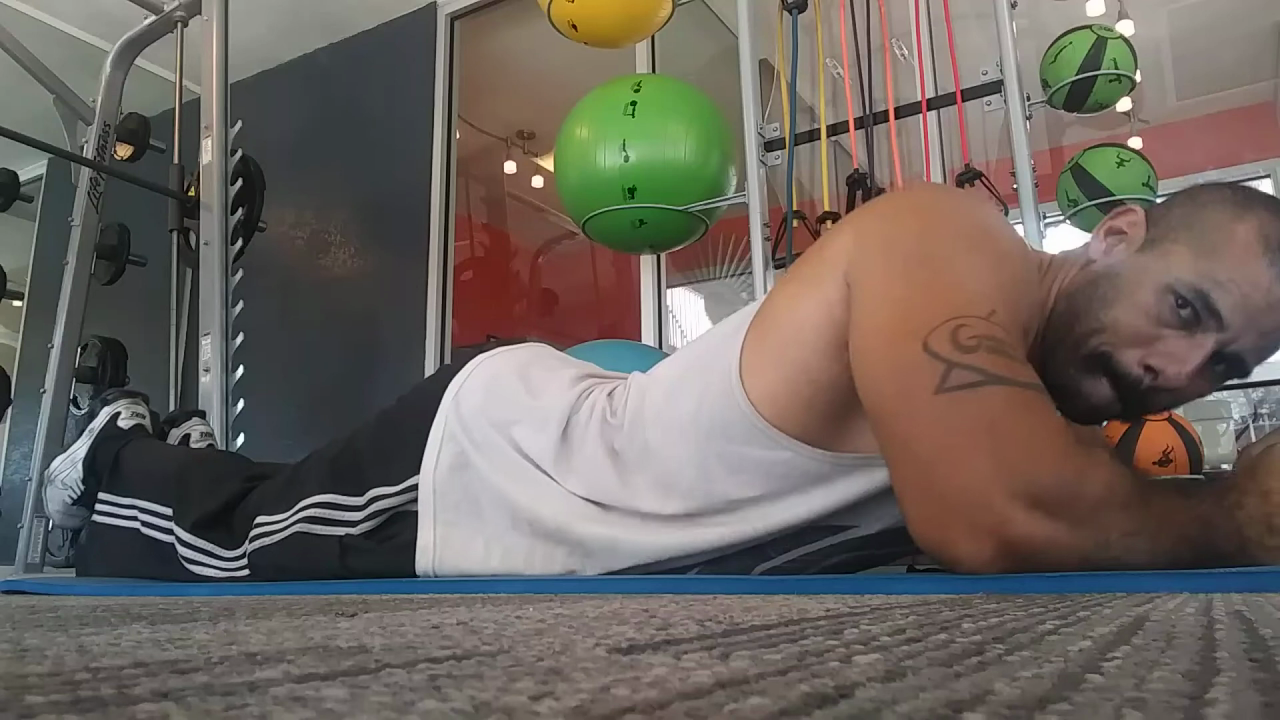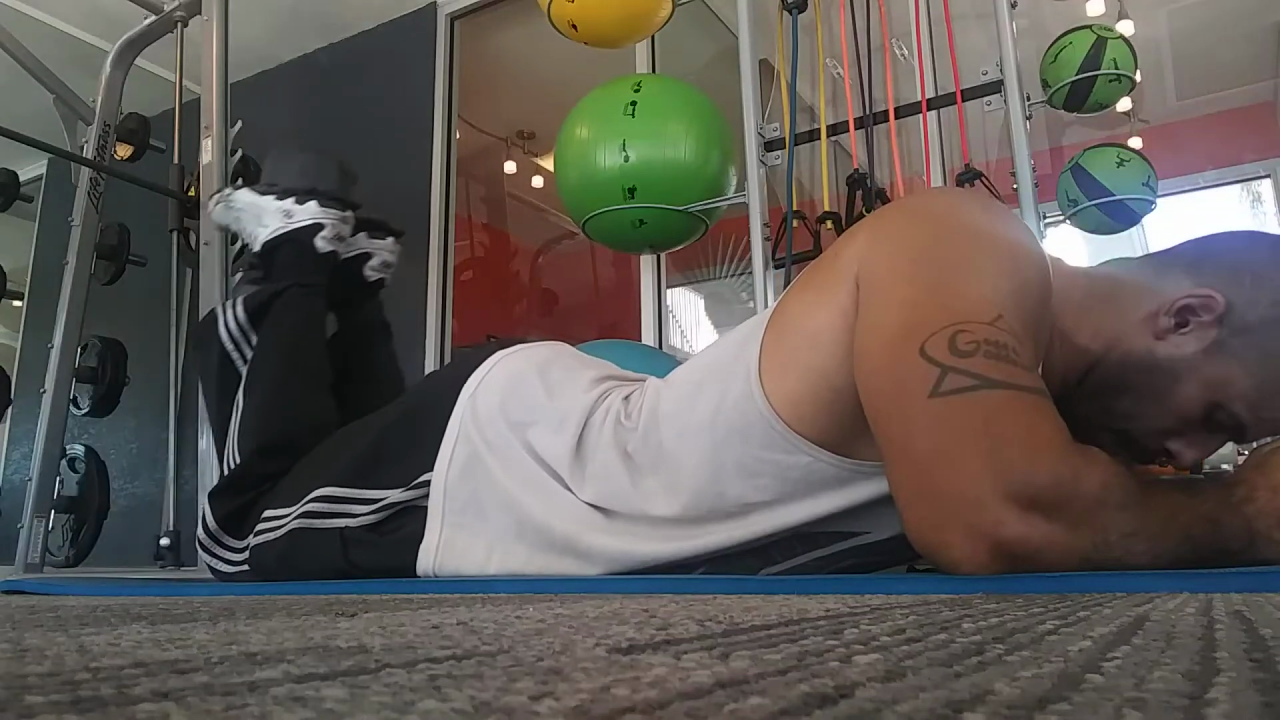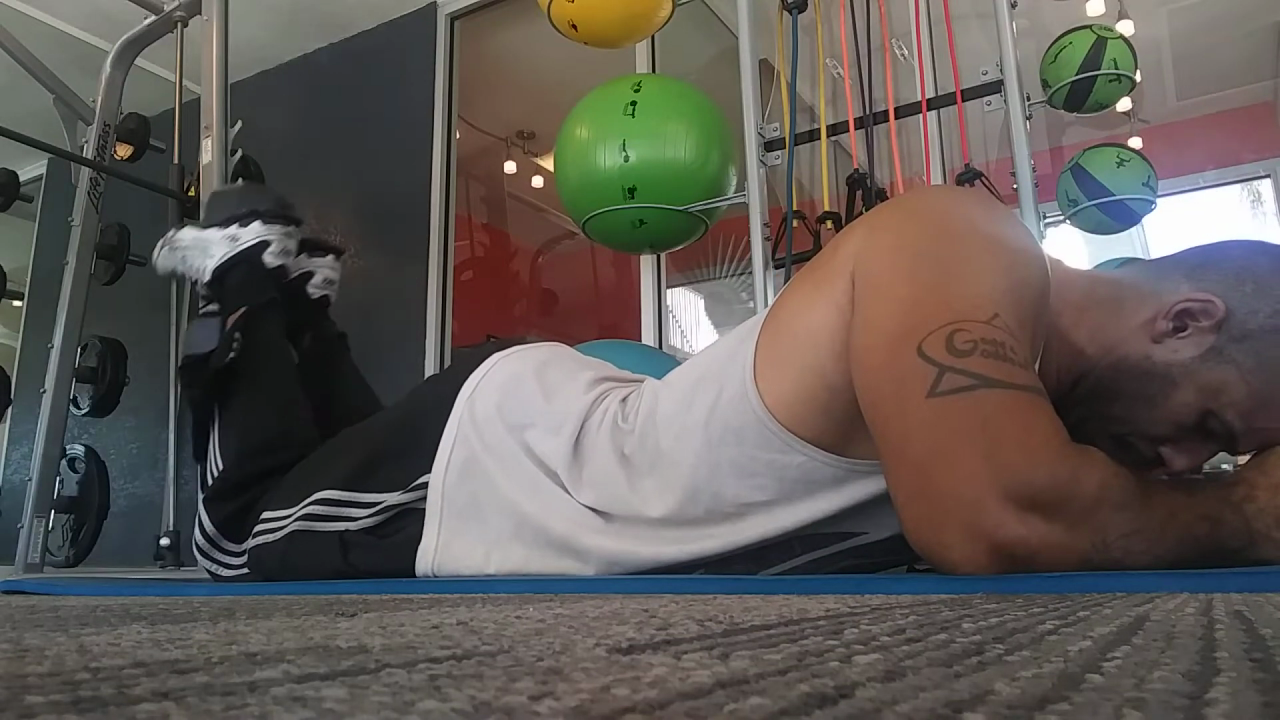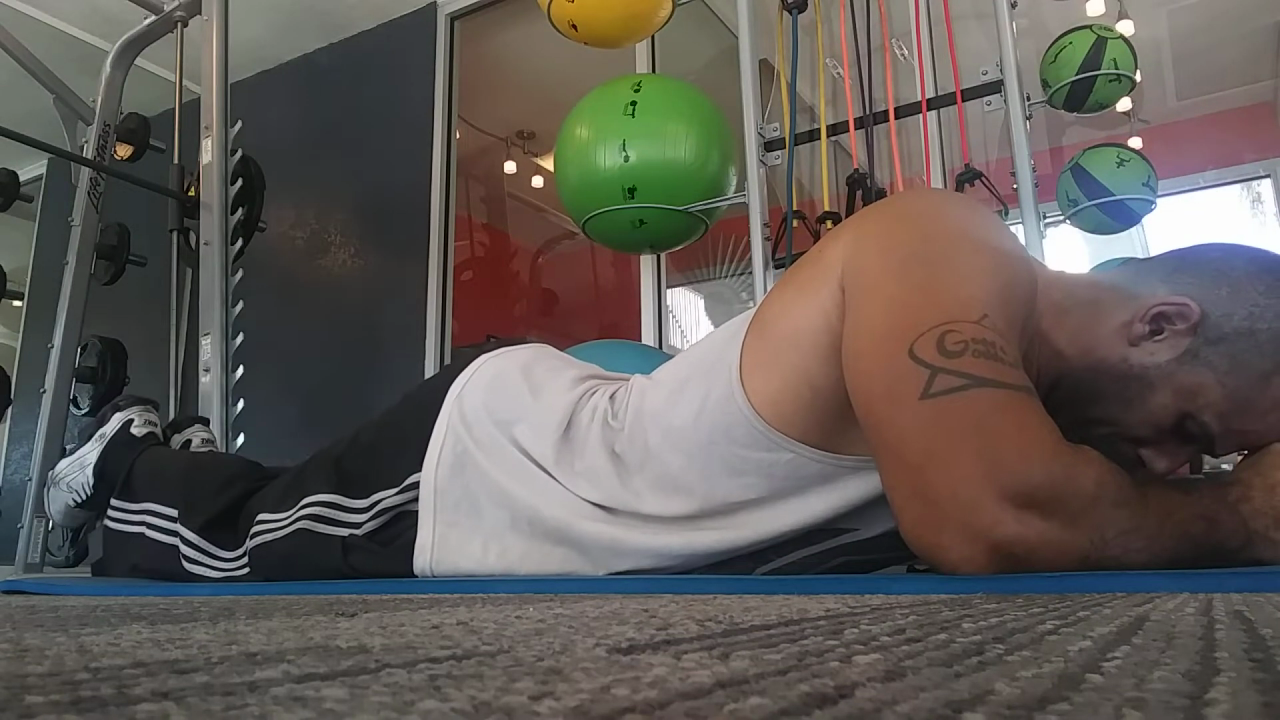
dt=1s
person 1, frame 1
left shoulder: (1030, 389)
right shoulder: (951, 243)
right elbow: (999, 519)
left hip: (539, 434)
right hip: (461, 466)
right knee: (228, 547)
left ankle: (167, 452)
right ankle: (123, 456)
person 1, frame 2
left shoulder: (1033, 377)
right shoulder: (962, 251)
right elbow: (998, 520)
left hip: (560, 429)
right hip: (479, 453)
right knee: (244, 540)
left ankle: (338, 276)
right ankle: (304, 253)
person 1, frame 3
left shoulder: (1022, 370)
right shoulder: (959, 248)
right elbow: (997, 521)
left hip: (553, 432)
right hip: (473, 462)
right knee: (244, 536)
left ankle: (289, 299)
right ankle: (260, 281)
person 1, frame 4
left shoulder: (1015, 379)
right shoulder: (944, 250)
right elbow: (992, 519)
left hip: (543, 434)
right hip: (461, 465)
right knee: (230, 552)
left ankle: (164, 457)
right ankle: (134, 462)
